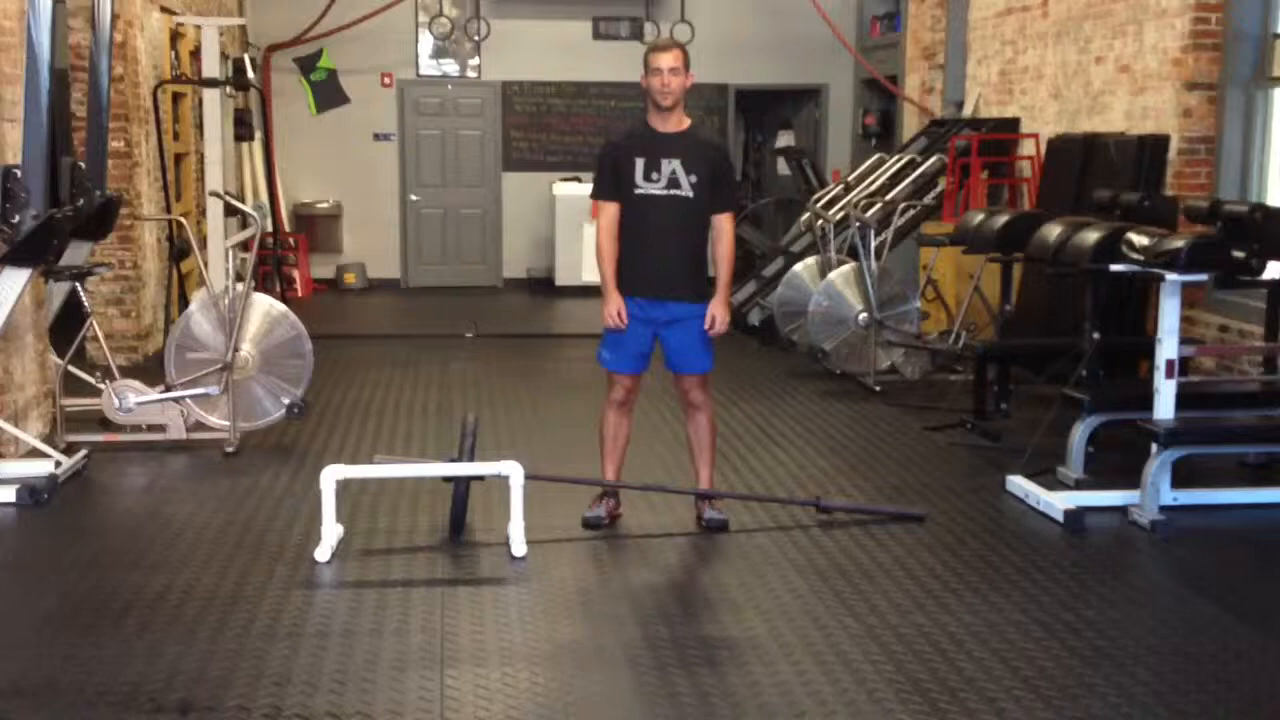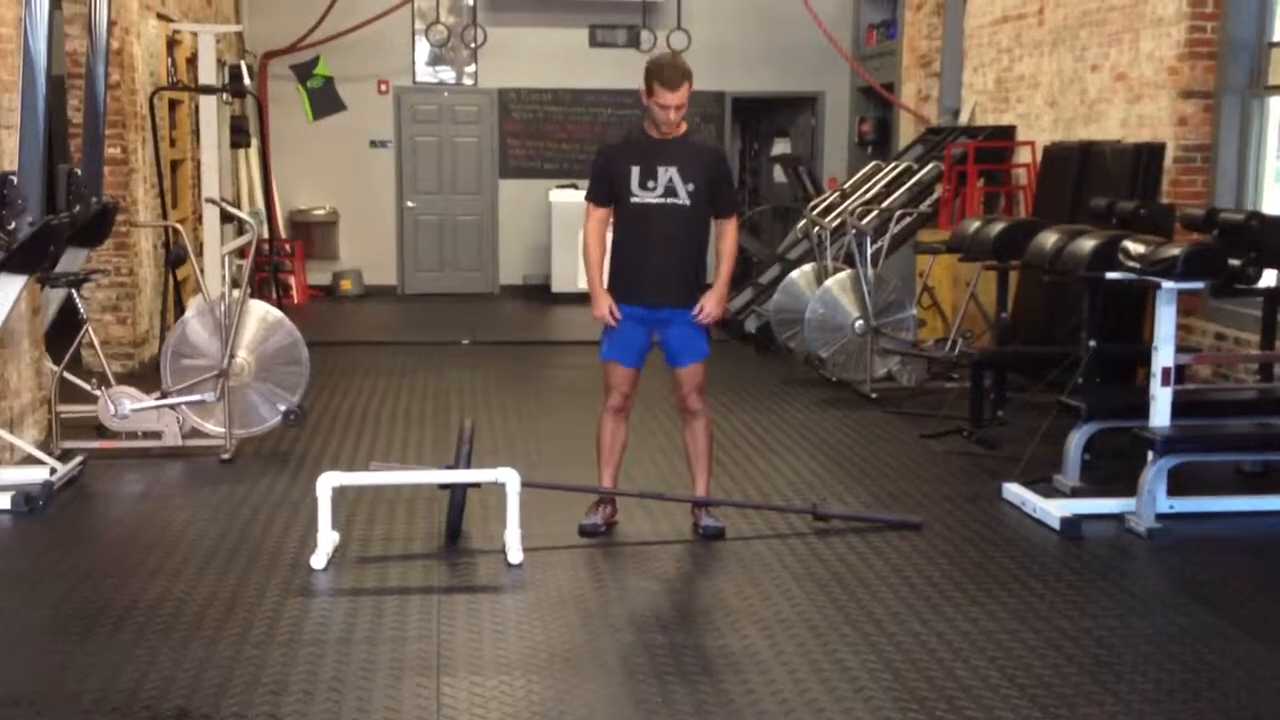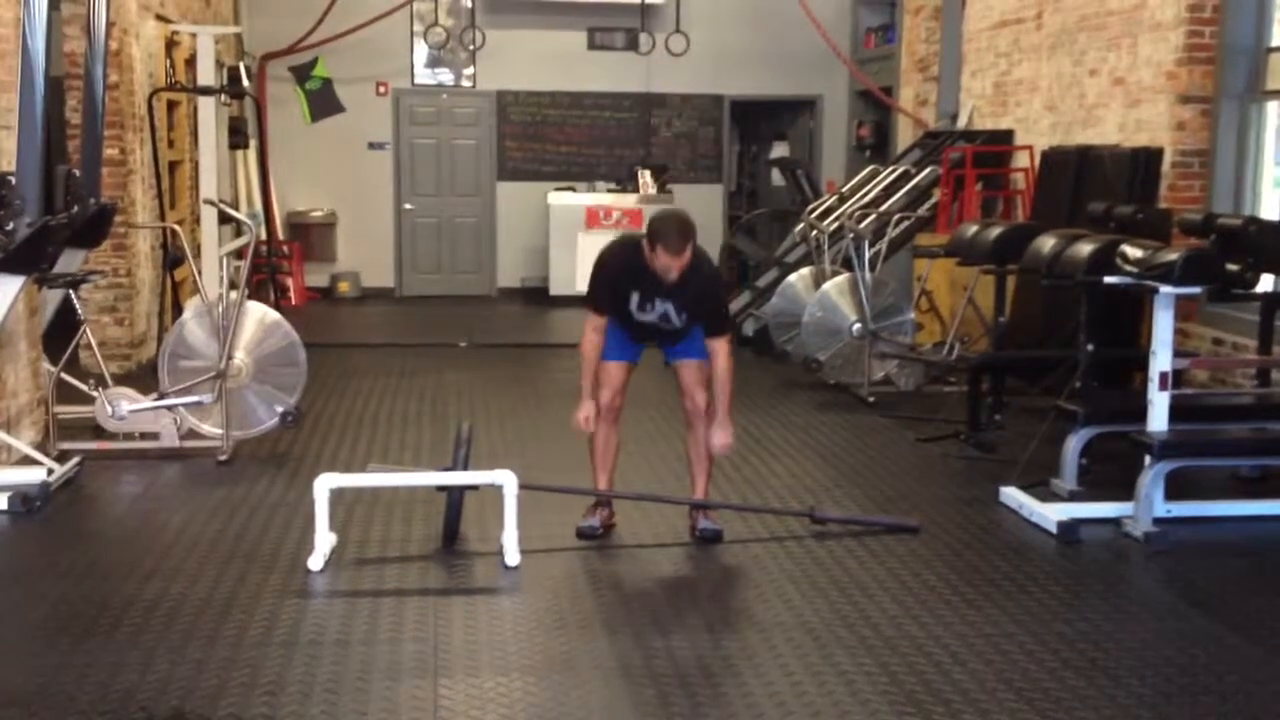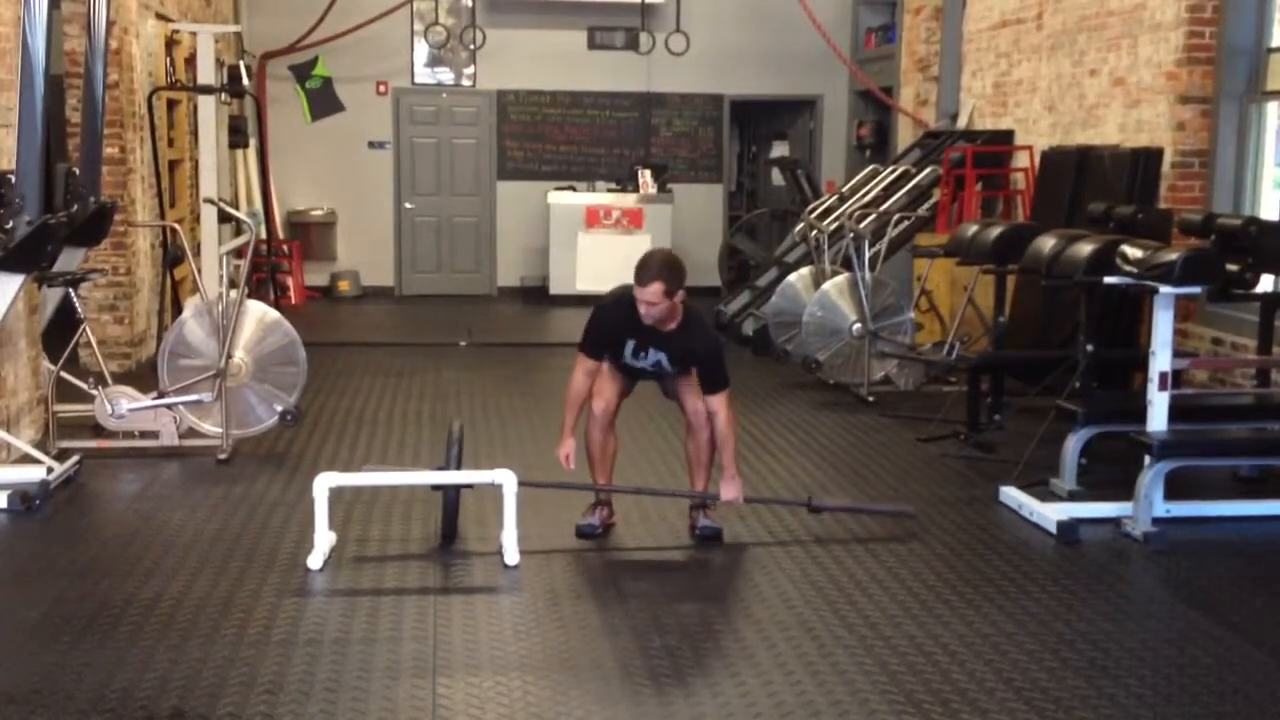
dt=0.7s
person 1, frame 1
left shoulder: (711, 153)
right shoulder: (619, 150)
left elbow: (723, 229)
right elbow: (607, 226)
left wrist: (722, 296)
right wrist: (611, 292)
left hip: (690, 301)
right hip: (632, 298)
left knee: (696, 395)
right knee: (620, 393)
left ankle: (705, 495)
right ankle: (609, 493)
person 1, frame 2
left shoulder: (709, 157)
right shoulder: (615, 154)
left elbow: (727, 227)
right elbow: (596, 224)
left wrist: (720, 289)
right wrist: (597, 290)
left hip: (687, 305)
right hip: (626, 303)
left knee: (693, 401)
right knee: (617, 399)
left ankle: (702, 502)
right ankle: (605, 500)
person 1, frame 3
left shoulder: (705, 275)
right shoulder: (616, 259)
left elbow: (720, 347)
right elbow: (595, 328)
left wrist: (722, 421)
right wrist: (587, 397)
left hip: (684, 330)
right hip: (624, 324)
left knee: (698, 404)
right knee: (607, 402)
left ankle: (699, 507)
right ankle: (602, 504)
person 1, frame 4
left shoulder: (700, 336)
right shoulder: (612, 309)
left elbow: (719, 408)
right elbow: (584, 371)
left wrist: (730, 475)
right wrist: (567, 435)
left hip: (676, 369)
right hip: (620, 362)
left knee: (700, 413)
right knee: (600, 409)
left ankle: (699, 506)
right ankle: (602, 503)
